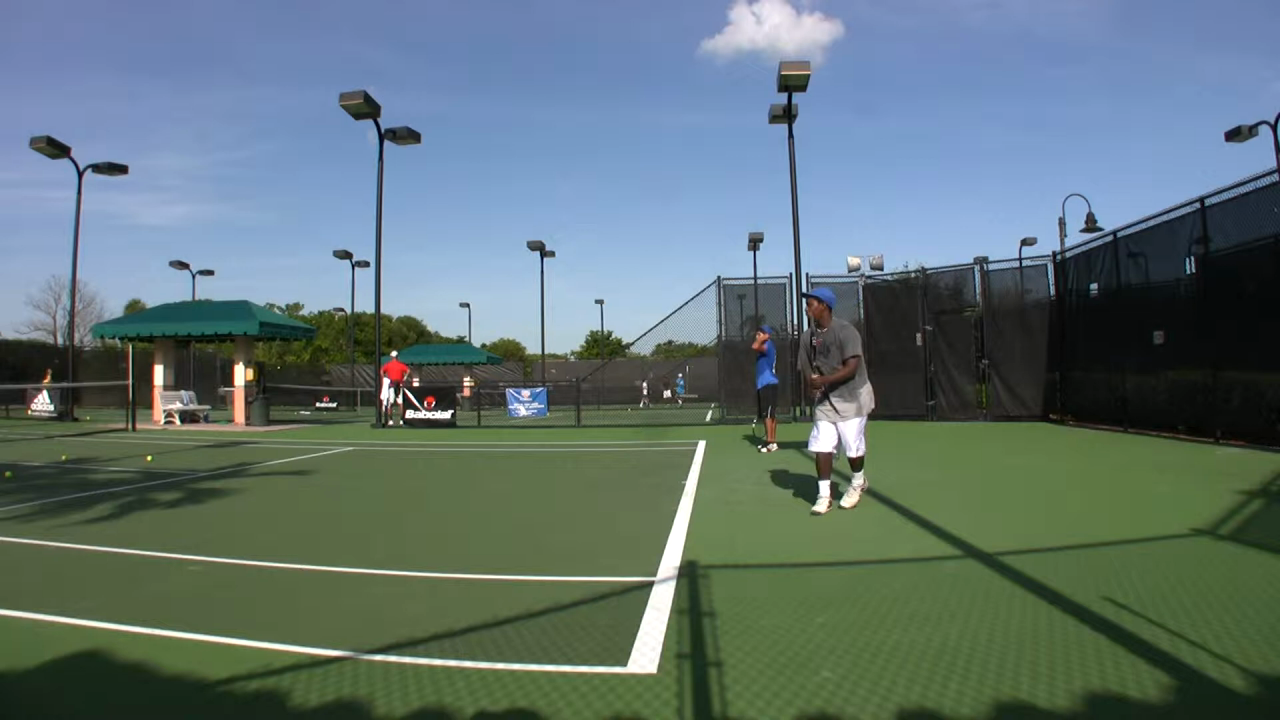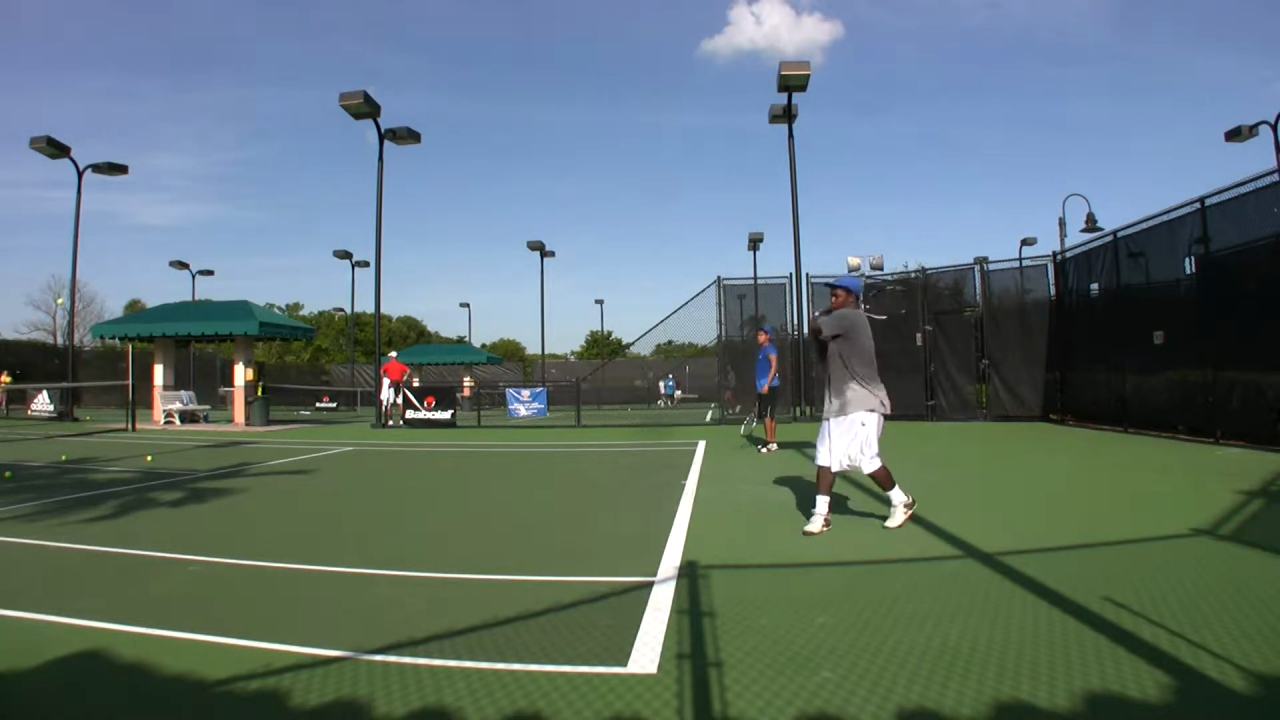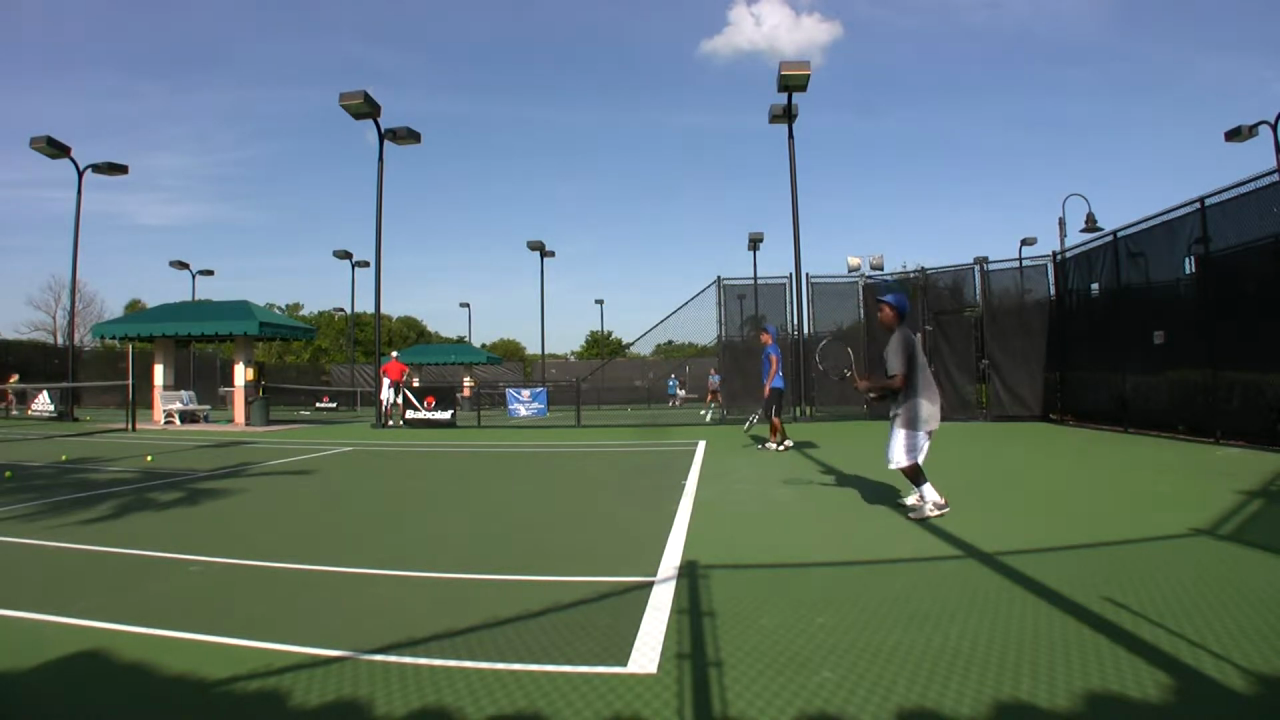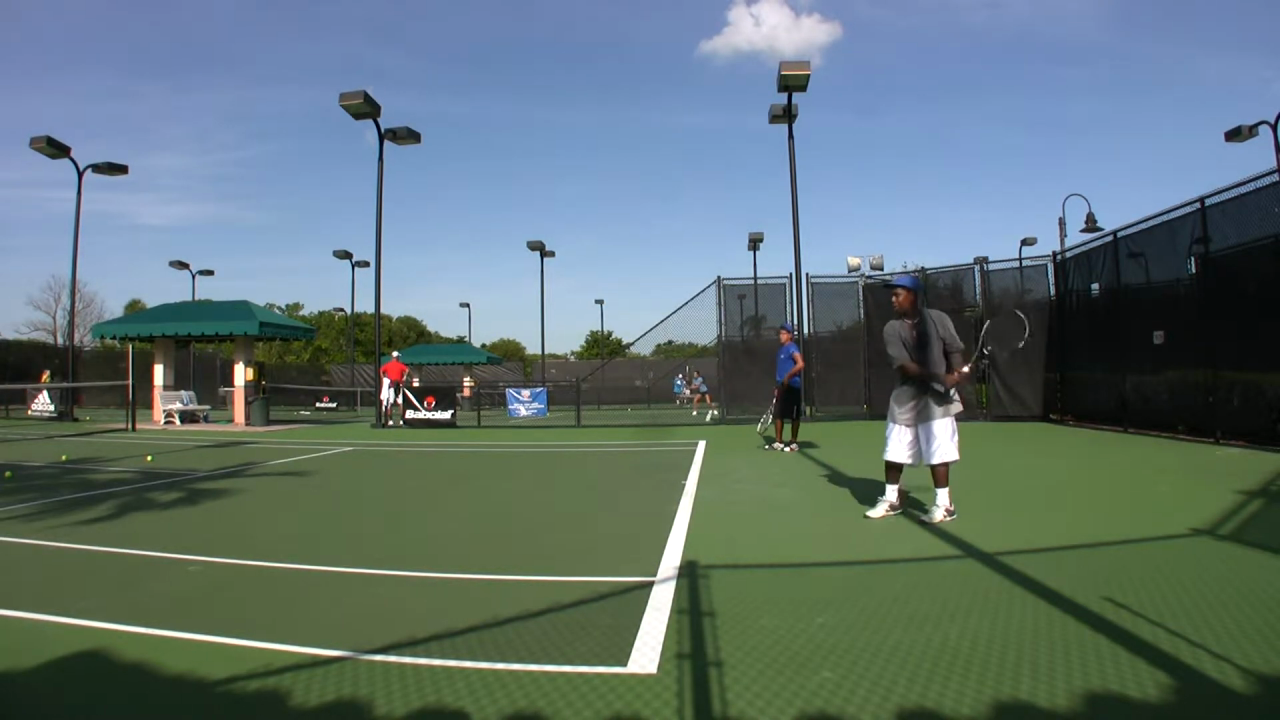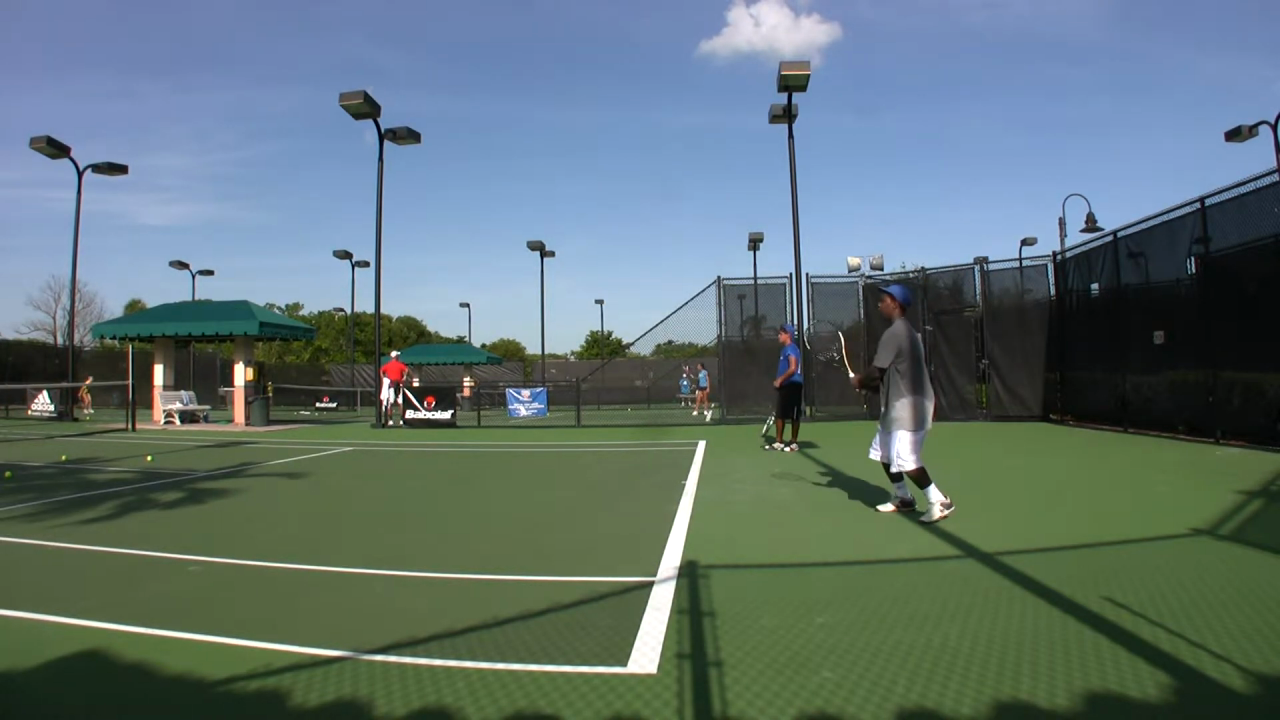
dt=1s
person 1, frame 1
left shoulder: (845, 330)
right shoulder: (807, 336)
left elbow: (852, 367)
right elbow: (806, 370)
left wrist: (824, 380)
right wrist: (812, 385)
left hip: (852, 398)
right hip: (825, 400)
left knee: (853, 447)
right knee: (821, 447)
left ankle: (858, 483)
right ankle: (824, 496)
person 1, frame 2
left shoulder: (848, 318)
right shoulder: (842, 322)
left elbow: (815, 328)
right elbow: (828, 362)
left wrist: (821, 317)
right wrist: (821, 327)
left hip: (861, 403)
right hip: (839, 403)
left knee: (864, 458)
right knee: (826, 457)
left ankle: (901, 502)
right ankle: (821, 515)
person 1, frame 3
left shoulder: (897, 341)
right shoulder: (906, 337)
left elbow: (897, 382)
left wrist: (869, 387)
right wrist: (880, 392)
left hip: (915, 406)
right hip: (921, 404)
left knee: (900, 456)
right knee: (906, 454)
left ankle: (935, 500)
right ankle: (921, 493)
person 1, frame 4
left shoulder: (939, 319)
right shoulder: (891, 328)
left elbow: (955, 352)
right elbow: (904, 365)
left wrist: (955, 374)
right wrist: (937, 377)
left hip: (937, 397)
right hip: (906, 397)
left knee: (937, 453)
right knee: (894, 451)
left ankle: (944, 505)
right ankle: (891, 500)
person 1, frame 5
left shoulder: (894, 333)
right shoulder: (906, 332)
left elbow: (876, 372)
left wrist: (859, 380)
right wrist: (867, 384)
left hip: (908, 405)
right hip: (897, 405)
left knee: (905, 459)
right knee: (885, 454)
left ankle: (939, 501)
right ankle: (903, 498)
